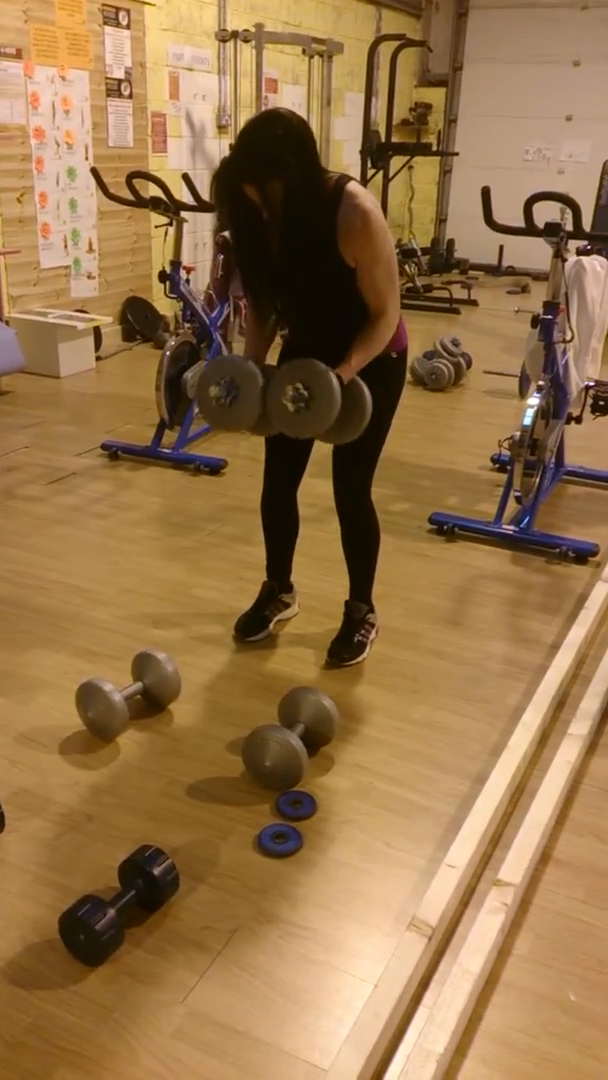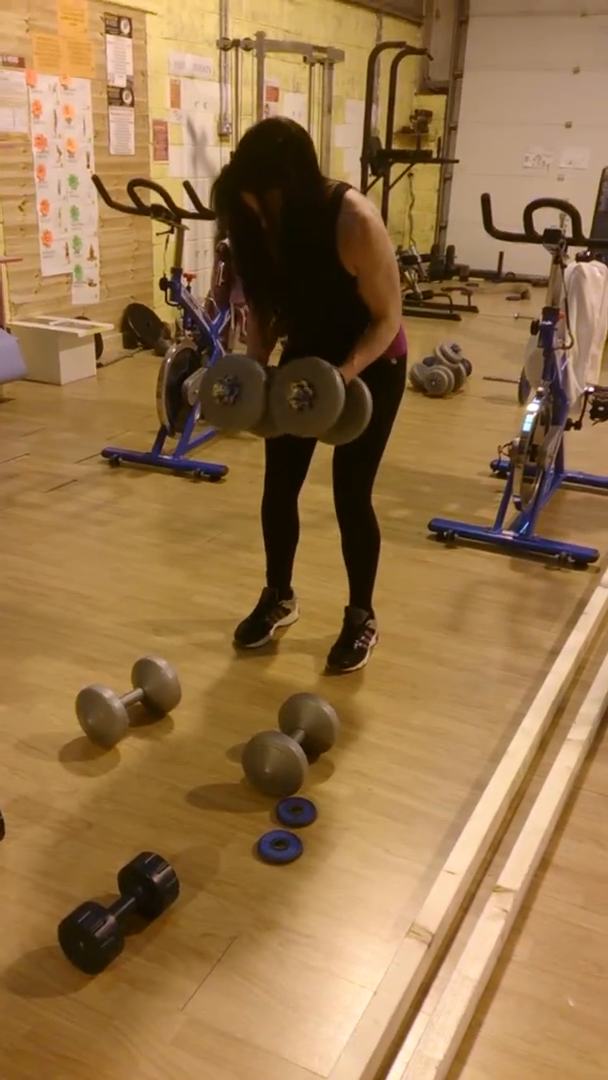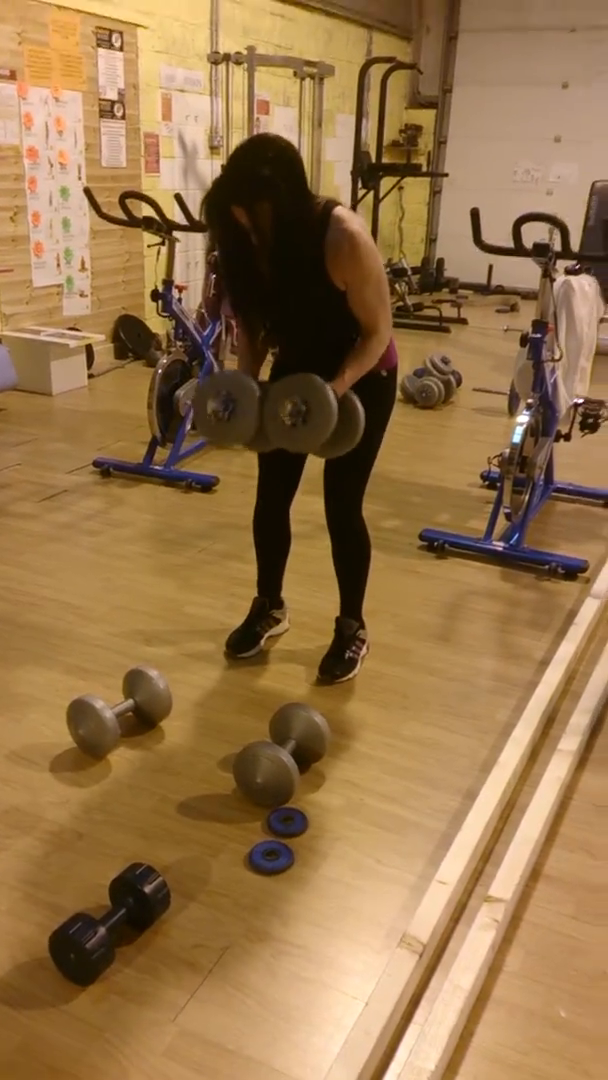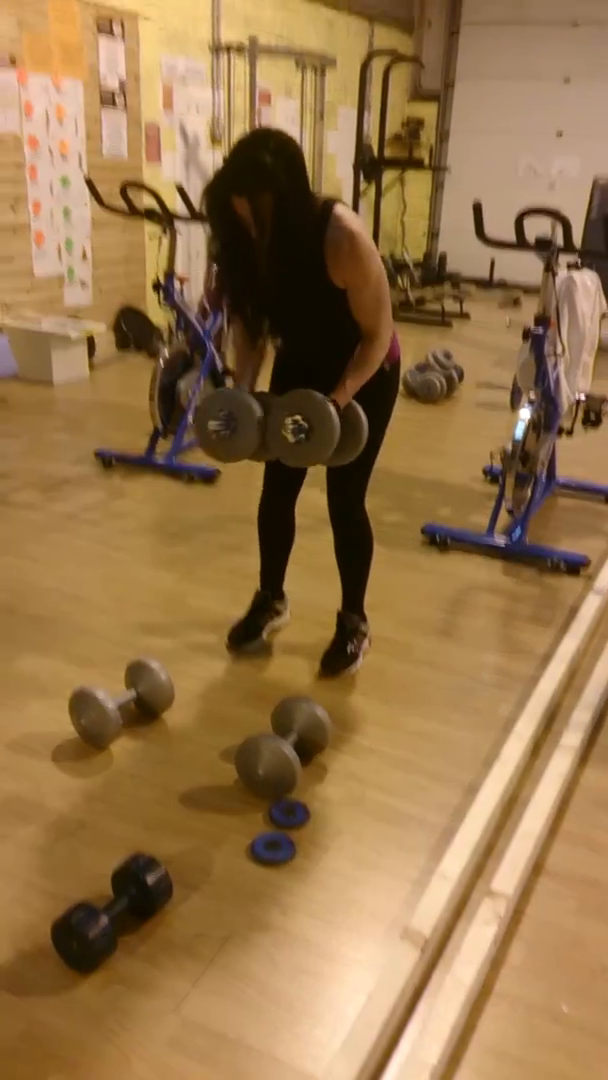
dt=0.1s
person 1, frame 1
left shoulder: (355, 213)
right shoulder: (256, 215)
left elbow: (386, 311)
right elbow: (261, 299)
left wrist: (341, 379)
right wrist: (251, 365)
left hip: (370, 357)
right hip: (303, 349)
left knee: (350, 487)
right knee: (278, 477)
left ankle: (361, 611)
right ankle: (277, 591)
person 1, frame 2
left shoulder: (354, 221)
right shoulder: (257, 223)
left elbow: (388, 315)
right elbow: (263, 305)
left wrist: (343, 377)
right wrist: (255, 366)
left hip: (371, 362)
right hip: (304, 354)
left knee: (350, 493)
right knee: (279, 483)
left ankle: (361, 617)
right ankle: (278, 597)
person 1, frame 3
left shoulder: (343, 237)
right shoulder: (246, 239)
left elbow: (379, 327)
right elbow: (251, 317)
left wrist: (333, 388)
right wrist: (249, 378)
left hip: (362, 375)
right hip: (296, 367)
left knee: (341, 503)
right knee: (270, 493)
left ankle: (352, 627)
right ankle: (268, 607)
person 1, frame 4
left shoulder: (343, 236)
right shoulder: (246, 236)
left elbow: (379, 332)
right elbow: (247, 317)
left wrist: (336, 403)
right wrist: (243, 388)
left hip: (364, 373)
right hip: (299, 363)
left knee: (344, 498)
right knee: (277, 488)
left ankle: (353, 621)
right ankle: (270, 600)
